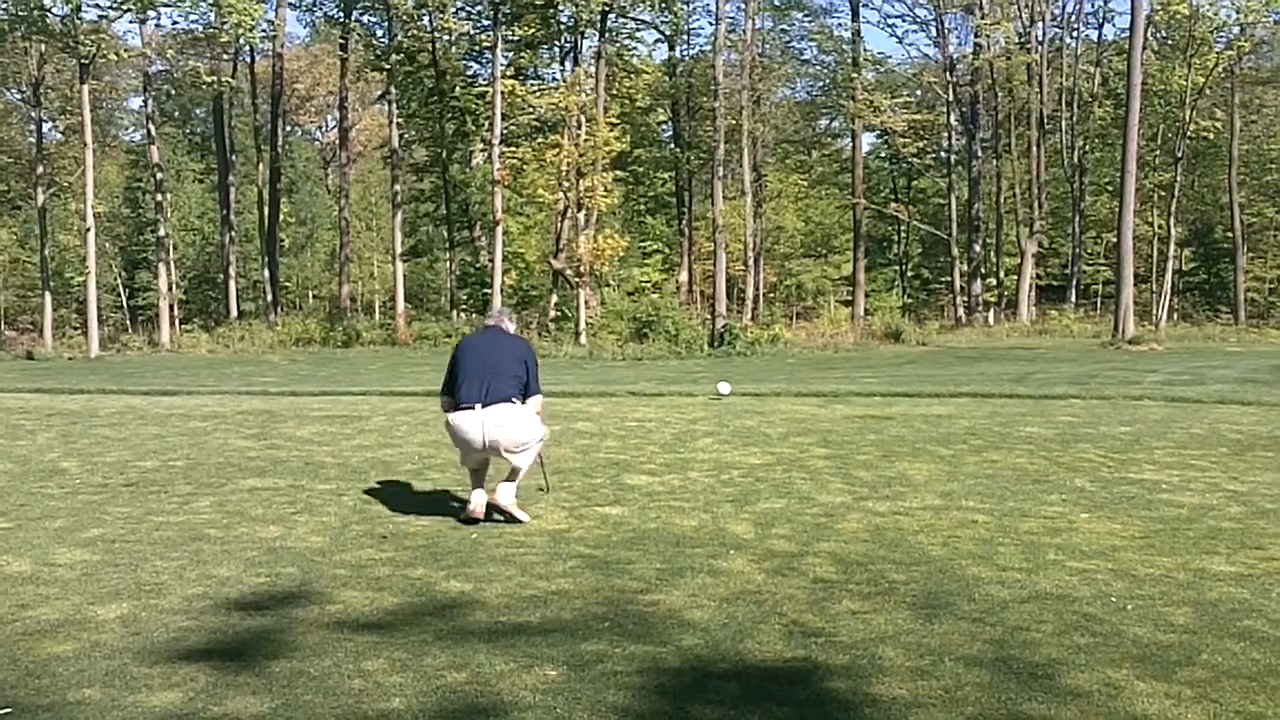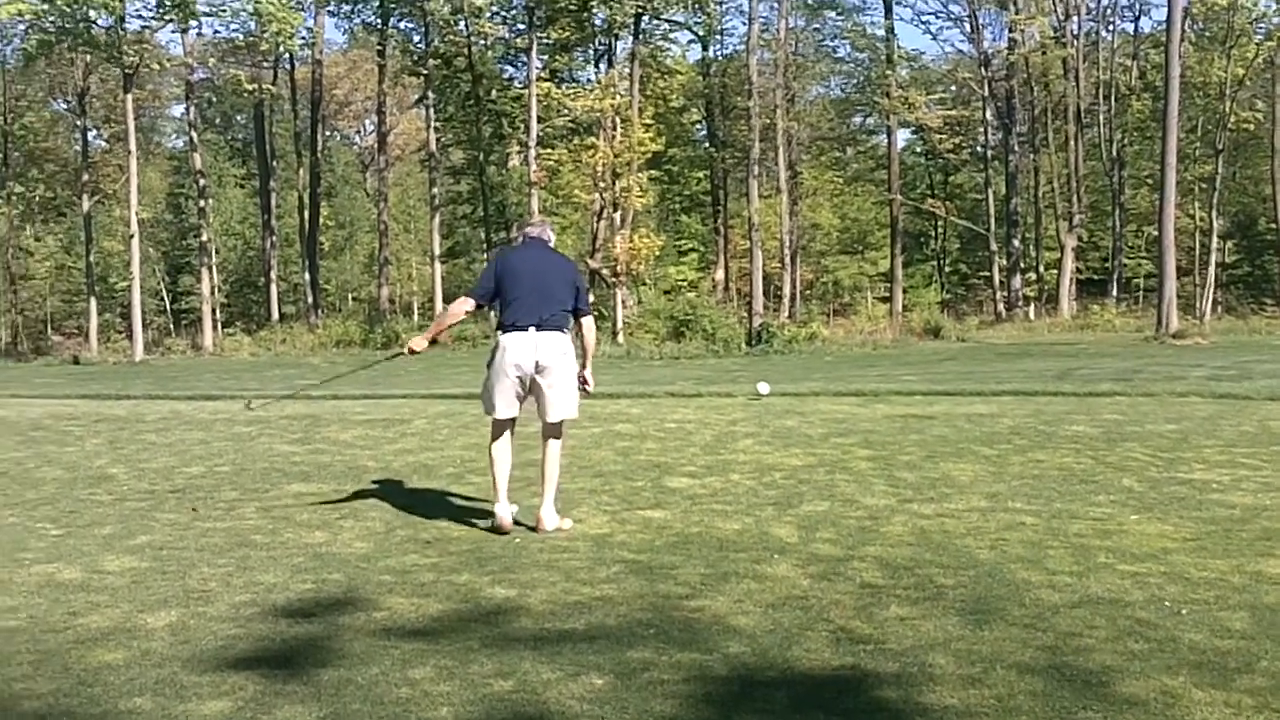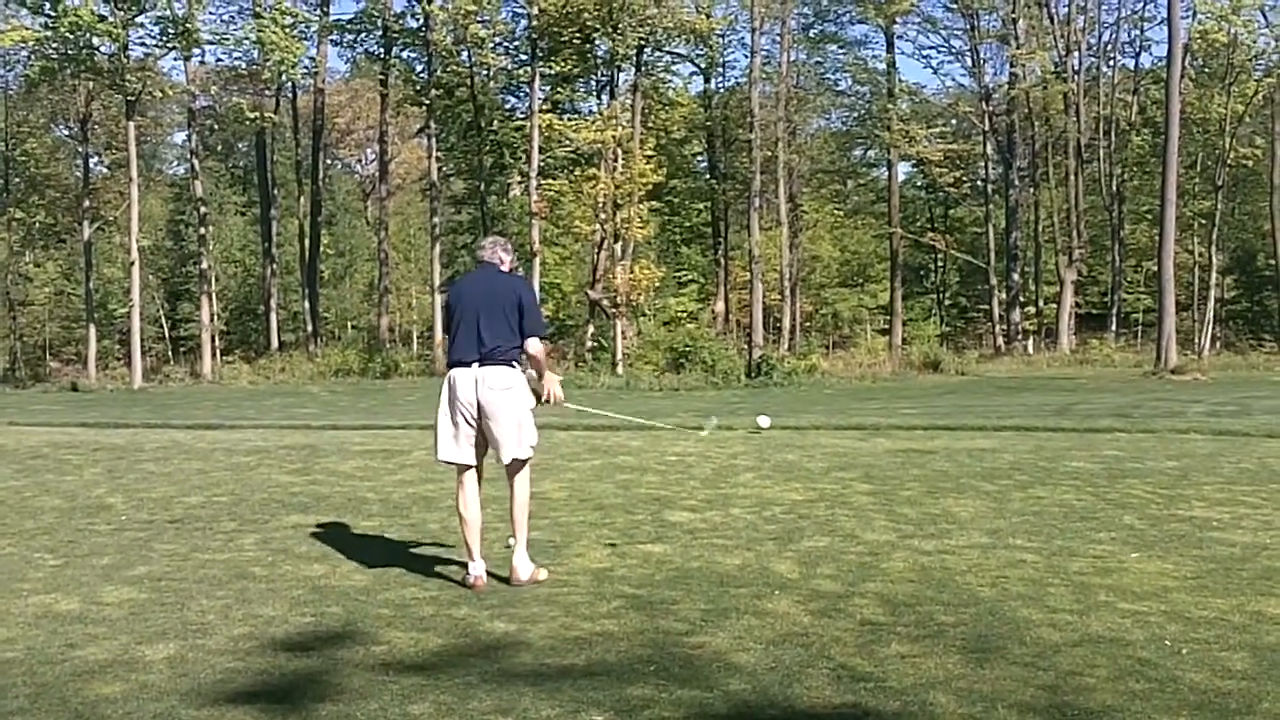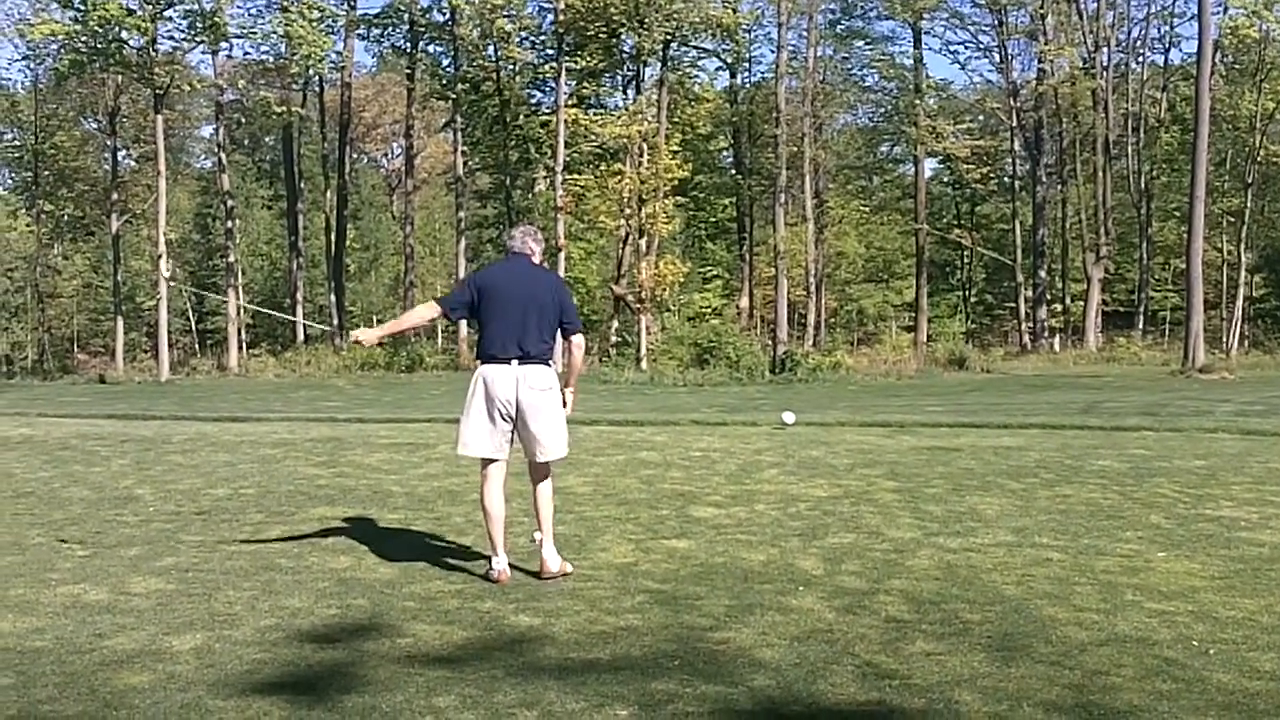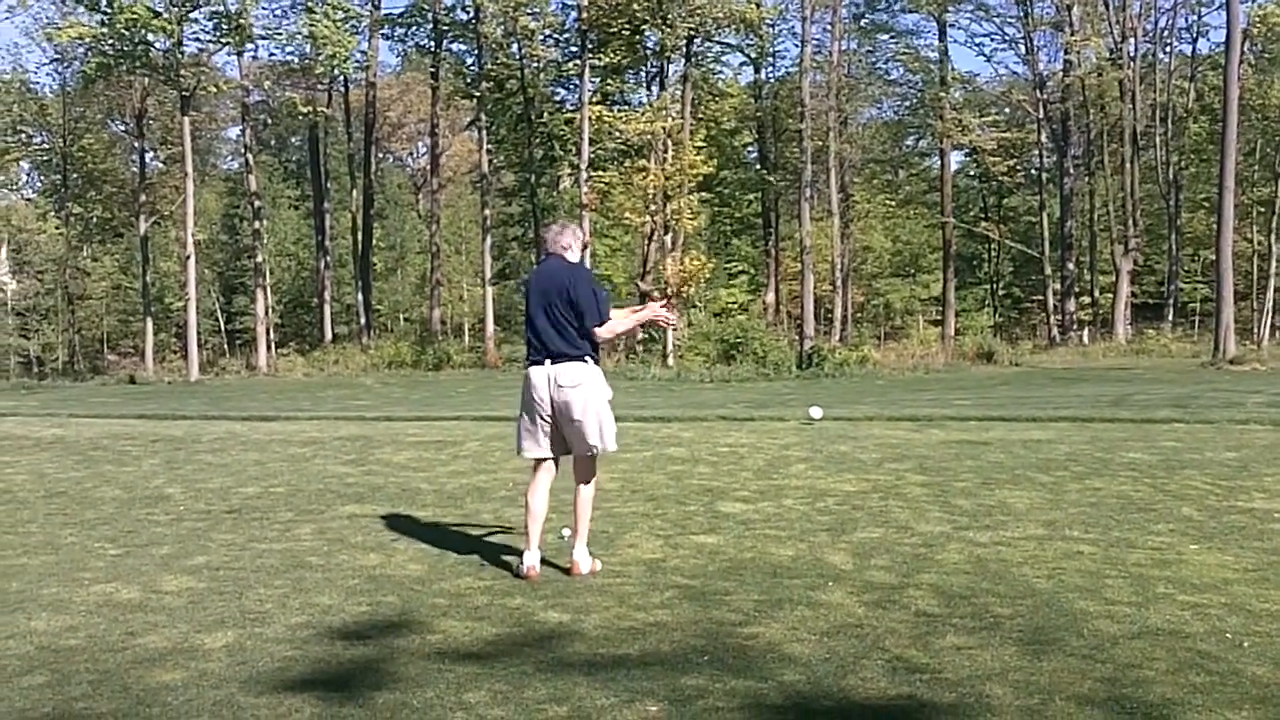
dt=1s
person 1, frame 1
left shoulder: (464, 344)
right shoulder: (521, 345)
left elbow: (446, 404)
right elbow: (534, 407)
left hip: (464, 424)
right hip: (505, 420)
left knee: (476, 449)
right knee: (539, 432)
left ankle: (476, 499)
right ankle: (505, 494)
person 1, frame 2
left shoulder: (504, 259)
right shoulder: (568, 266)
left elbow: (465, 305)
right elbow: (587, 323)
left wrist: (427, 335)
right wrist: (586, 367)
left hip: (513, 346)
right hip: (556, 346)
left knee: (501, 431)
right knee: (553, 434)
left ankle: (502, 507)
right ankle: (547, 513)
person 1, frame 3
left shoulder: (456, 288)
right shoulder: (517, 286)
right elbow: (532, 347)
right wrist: (547, 377)
left hip: (460, 380)
right hip: (501, 380)
left knee: (467, 479)
right knee: (518, 472)
left ankle: (475, 567)
right ankle: (520, 563)
person 1, frame 4
left shoulder: (486, 277)
right shoulder: (554, 283)
left elbow: (432, 309)
right elbow: (576, 342)
left wrist: (379, 332)
right wrist: (569, 387)
left hip: (494, 377)
right hip: (538, 378)
left knee: (493, 474)
right knee: (541, 471)
left ankle: (499, 562)
right ankle: (549, 556)
person 1, frame 5
left shoulder: (537, 279)
right shoulder: (577, 274)
right elbow: (601, 330)
left wrist: (639, 310)
right wrist: (645, 315)
left hip: (540, 377)
right hip: (577, 375)
left knee: (543, 471)
right knee: (585, 469)
left ankle: (530, 556)
right ankle: (580, 555)
